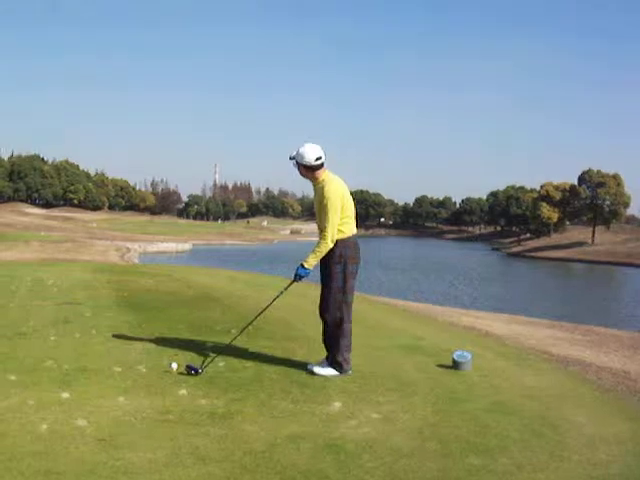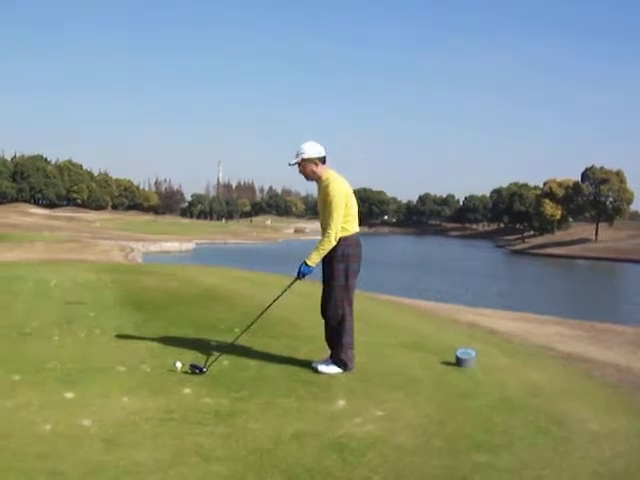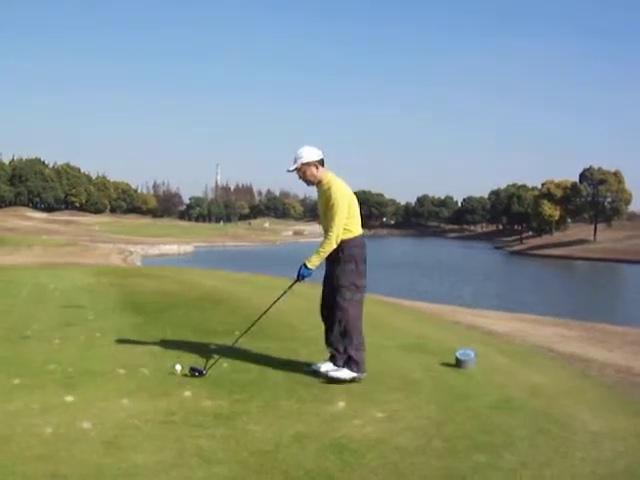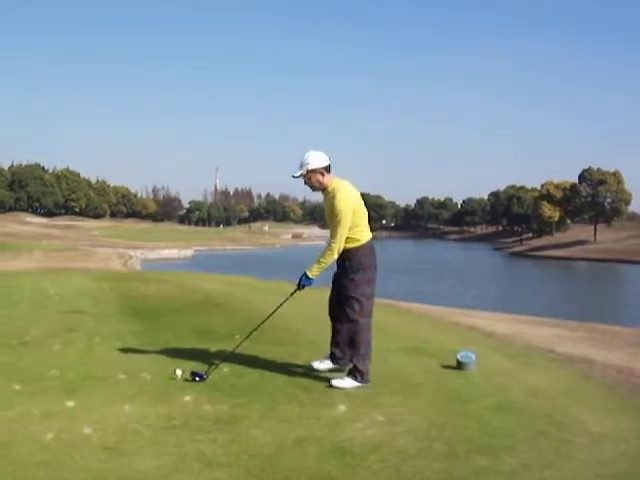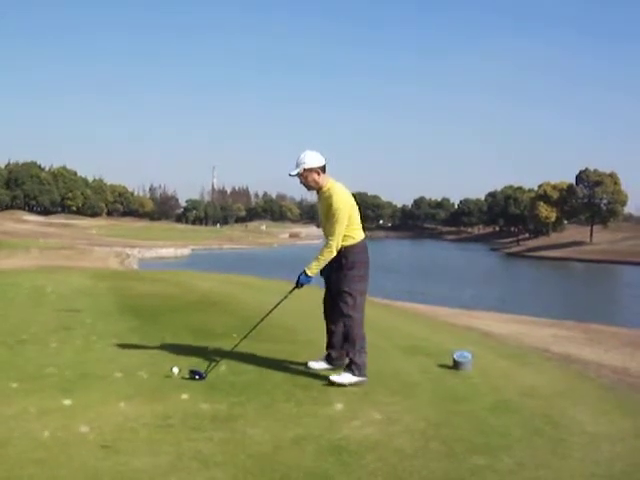
dt=0.5s
person 1, frame 1
left shoulder: (330, 189)
right shoulder: (323, 184)
left elbow: (328, 237)
left wrist: (307, 264)
right wrist: (312, 261)
left hip: (341, 250)
right hip: (333, 249)
left knee: (338, 309)
right knee: (328, 309)
left ankle: (340, 364)
right ankle: (332, 358)
person 1, frame 2
left shoulder: (334, 187)
right shoulder: (325, 183)
left elbow: (332, 234)
left wrist: (310, 261)
right wrist: (315, 259)
left hip: (344, 248)
right hip: (336, 248)
left knee: (339, 307)
right knee: (329, 307)
left ankle: (344, 361)
right ankle: (336, 356)
person 1, frame 3
left shoulder: (336, 189)
right shoulder: (323, 188)
left elbow: (334, 236)
left wrist: (310, 263)
right wrist: (317, 260)
left hip: (349, 252)
right hip: (337, 252)
left knee: (347, 308)
right knee: (329, 309)
left ankle: (355, 365)
right ankle: (338, 358)
person 1, frame 4
left shoulder: (341, 198)
right shoulder: (335, 188)
left elbow: (334, 246)
left wrist: (311, 273)
left hip: (359, 257)
right hip: (348, 256)
left knee: (356, 316)
right knee: (338, 310)
left ankle: (359, 374)
right ankle: (339, 357)
person 1, frame 5
left shoulder: (337, 197)
right shoulder: (323, 193)
left elbow: (333, 243)
left wrist: (310, 270)
right wrist: (324, 263)
left hip: (352, 256)
right hip: (338, 256)
left knee: (349, 311)
right knee: (332, 310)
left ankle: (357, 368)
right ankle: (335, 357)
